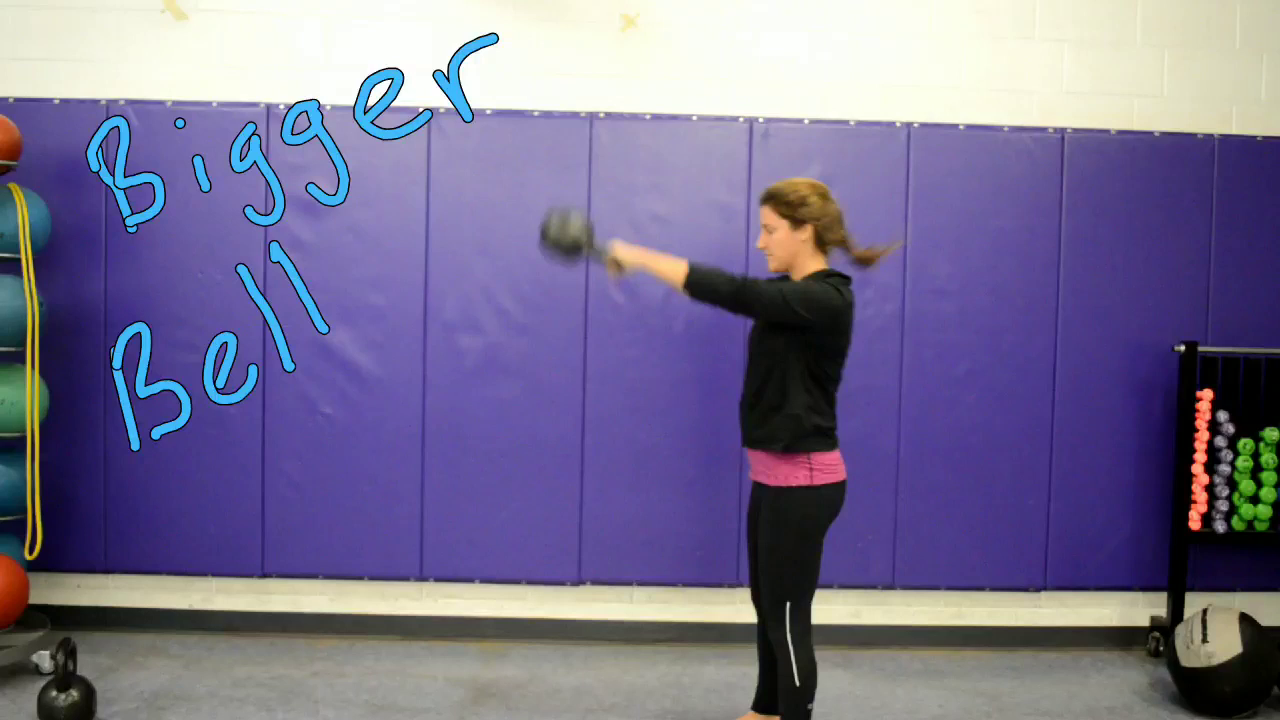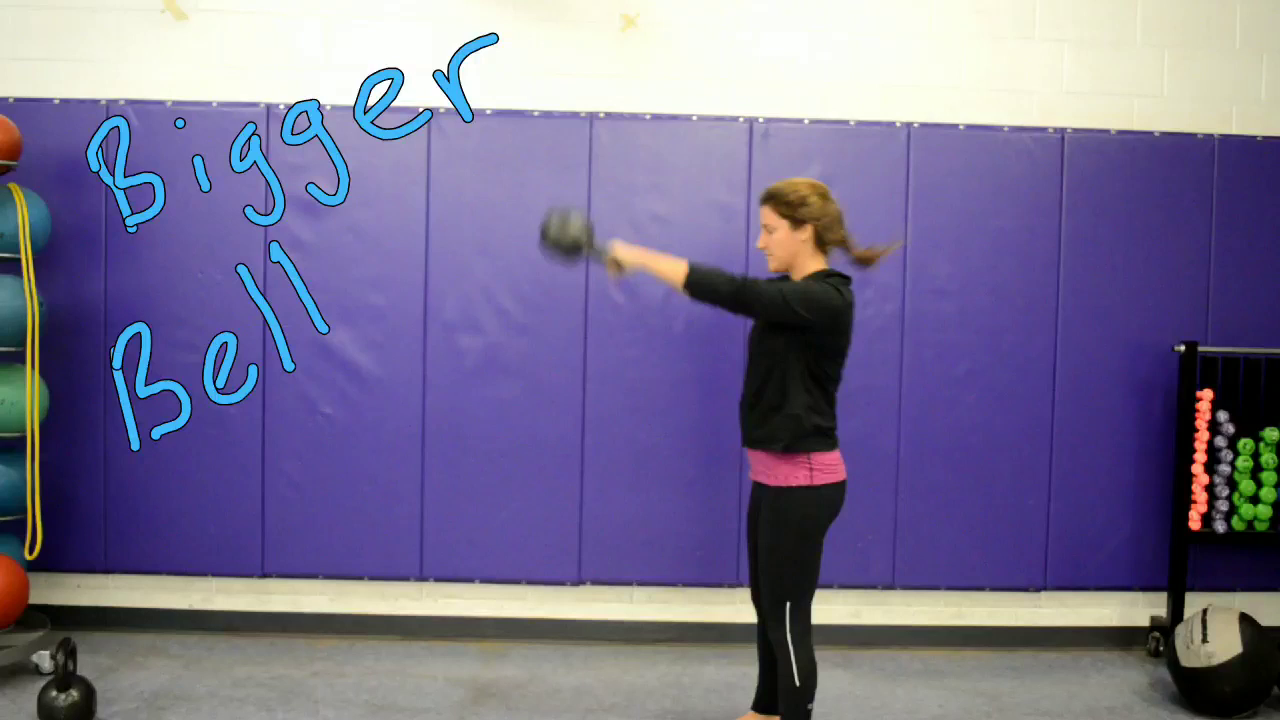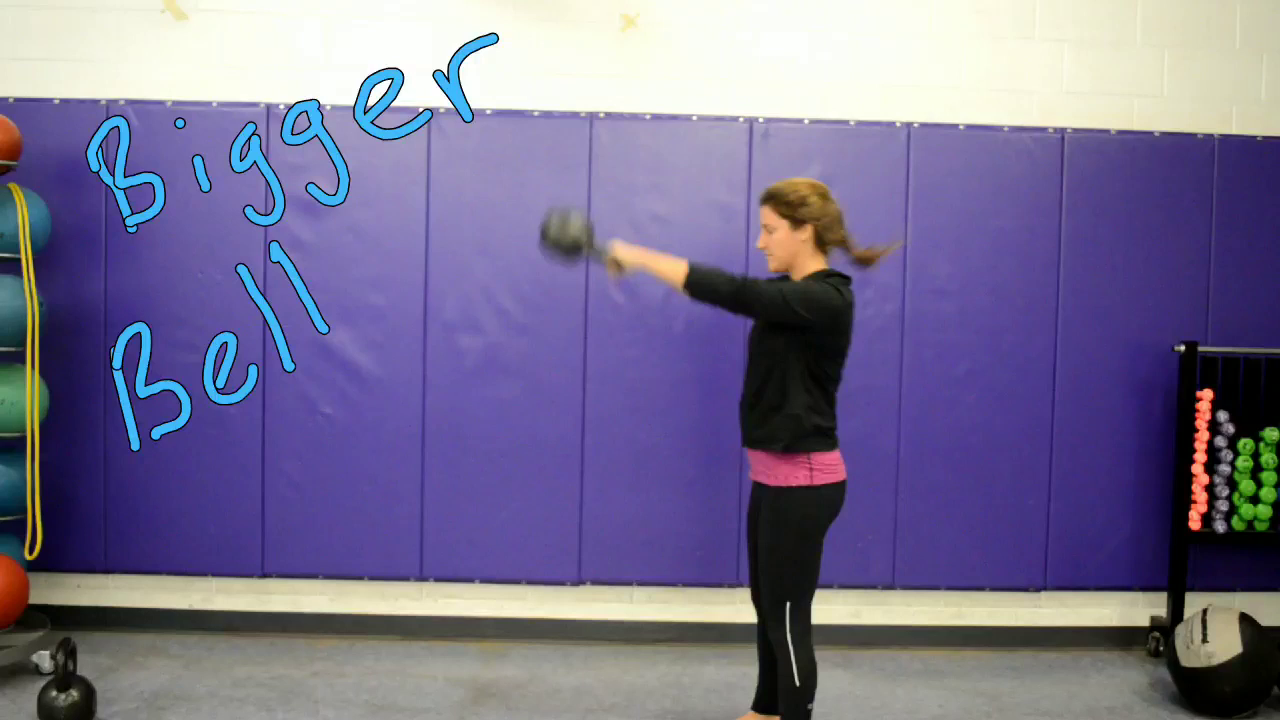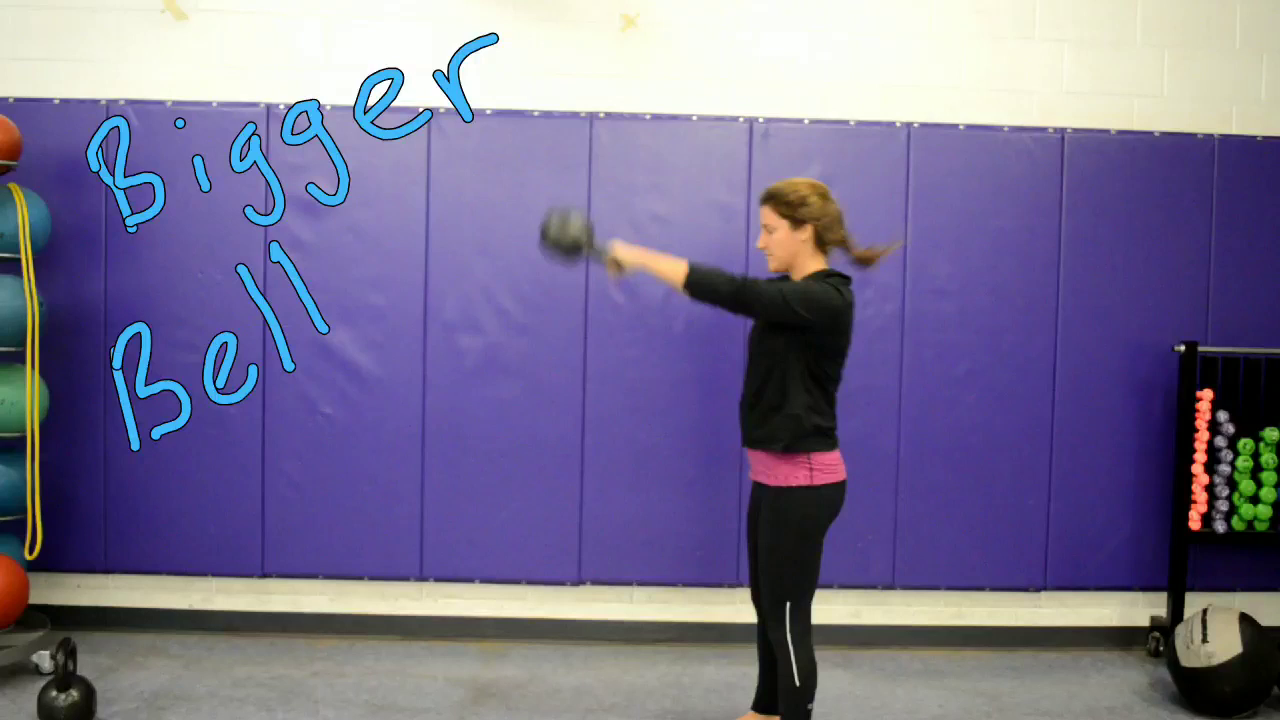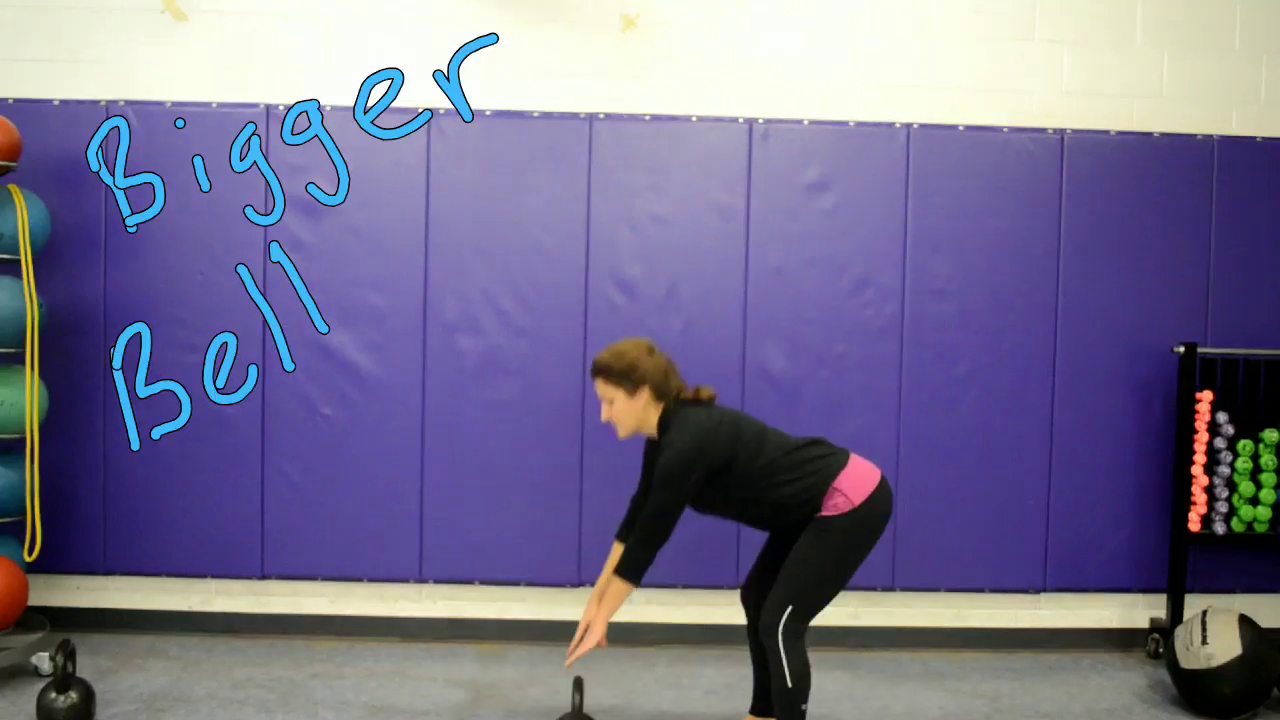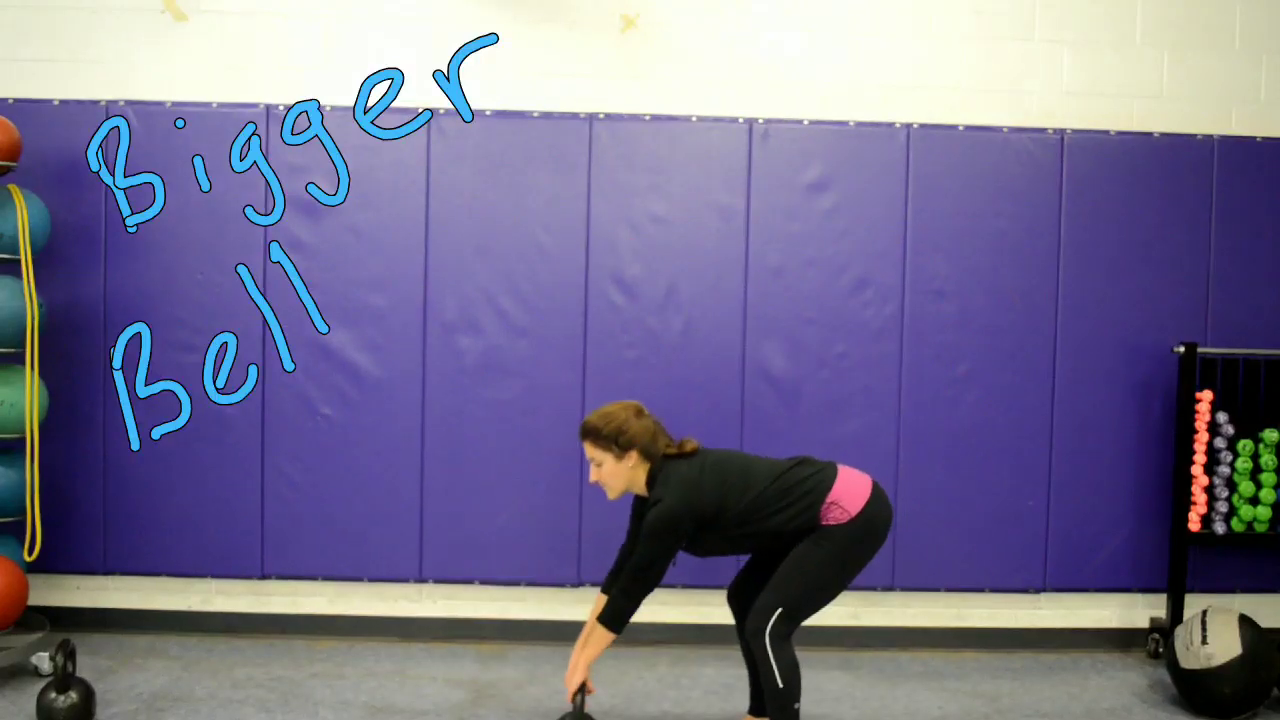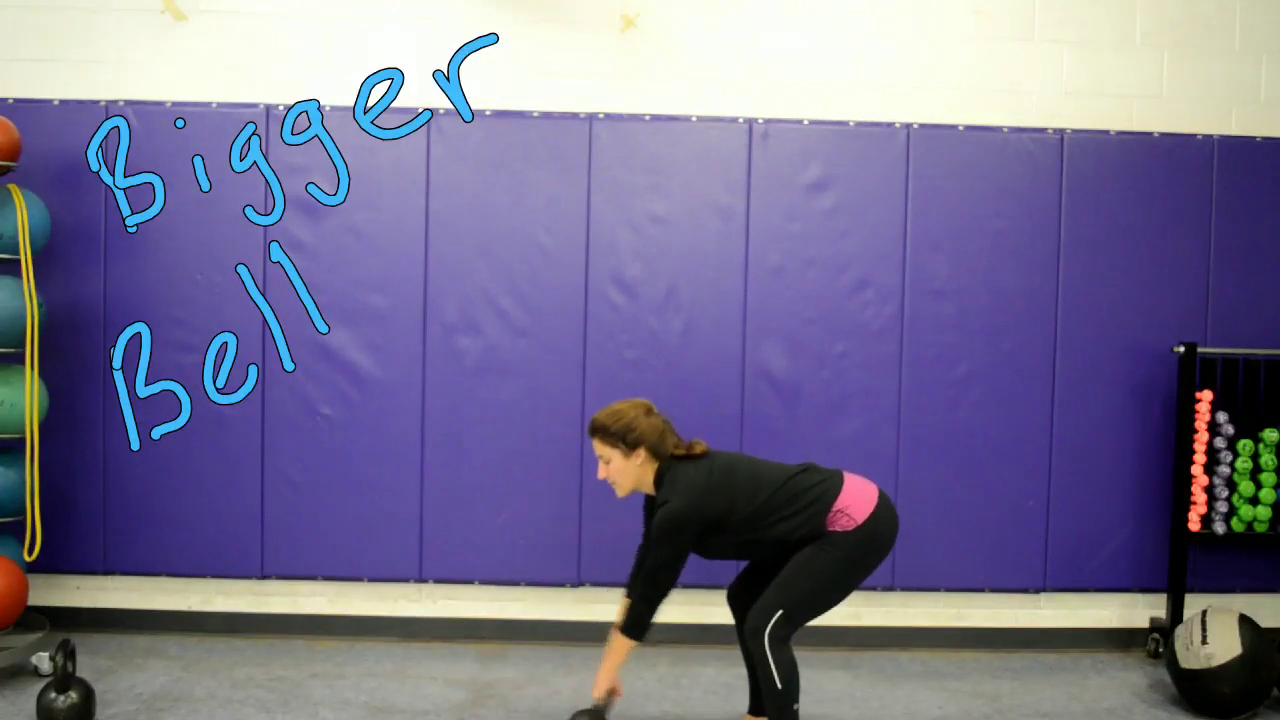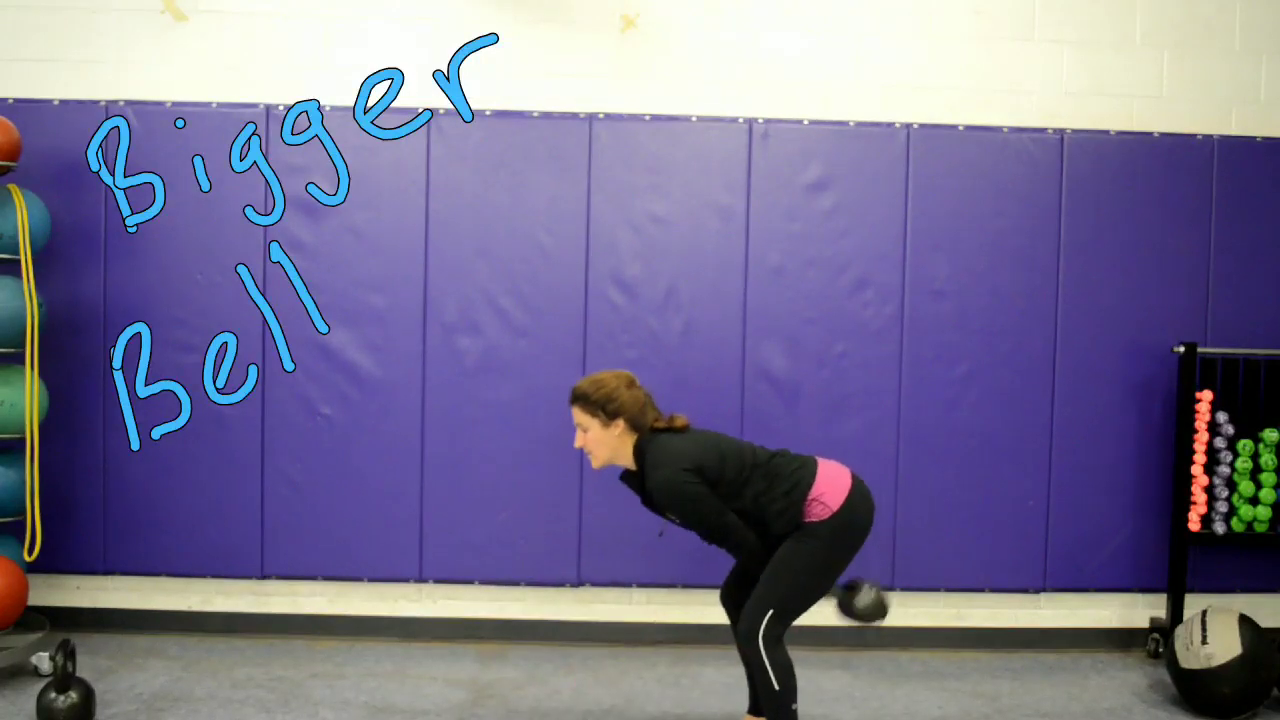
dt=0.5s
person 1, frame 1
left shoulder: (825, 300)
right shoulder: (788, 293)
left elbow: (733, 293)
right elbow: (740, 292)
left wrist: (641, 257)
right wrist: (642, 260)
left hip: (803, 481)
right hip: (775, 475)
left knee: (787, 617)
right knee: (767, 604)
person 1, frame 2
left shoulder: (825, 300)
right shoulder: (788, 293)
left elbow: (733, 293)
right elbow: (739, 292)
left wrist: (641, 257)
right wrist: (641, 260)
left hip: (803, 482)
right hip: (774, 475)
left knee: (787, 617)
right knee: (767, 604)
person 1, frame 3
left shoulder: (825, 300)
right shoulder: (790, 292)
left elbow: (734, 293)
right elbow: (739, 293)
left wrist: (640, 256)
right wrist: (639, 260)
left hip: (803, 480)
right hip: (775, 475)
left knee: (787, 616)
right knee: (767, 603)
person 1, frame 4
left shoulder: (826, 300)
right shoulder: (791, 292)
left elbow: (734, 293)
right elbow: (736, 292)
left wrist: (639, 255)
right wrist: (640, 259)
left hip: (803, 482)
right hip: (774, 476)
left knee: (786, 616)
right knee: (767, 605)
person 1, frame 5
left shoulder: (687, 443)
right shoulder: (671, 434)
left elbow: (650, 538)
right elbow: (637, 522)
left wrist: (602, 620)
right wrist: (597, 600)
left hip: (851, 504)
right hip: (828, 502)
left knee: (780, 622)
right knee: (757, 599)
person 1, frame 6
left shoulder: (675, 500)
right shoulder: (660, 483)
left elbow: (634, 588)
right elbow: (624, 572)
left wrist: (583, 662)
right wrist: (580, 650)
left hip: (852, 515)
right hip: (824, 509)
left knee: (767, 626)
right knee: (744, 599)
person 1, frame 7
left shoulder: (682, 501)
right shoulder: (672, 483)
left elbow: (651, 593)
right elbow: (644, 575)
left wrist: (609, 670)
right wrist: (608, 662)
left hip: (858, 523)
right hip: (834, 516)
left knee: (766, 628)
right knee: (744, 599)
person 1, frame 8
left shoulder: (669, 475)
right shoulder: (654, 459)
left elbow: (736, 537)
right elbow: (734, 529)
left wrist: (781, 584)
left hip: (835, 510)
right hip: (813, 503)
left knee: (757, 627)
right knee: (738, 598)
